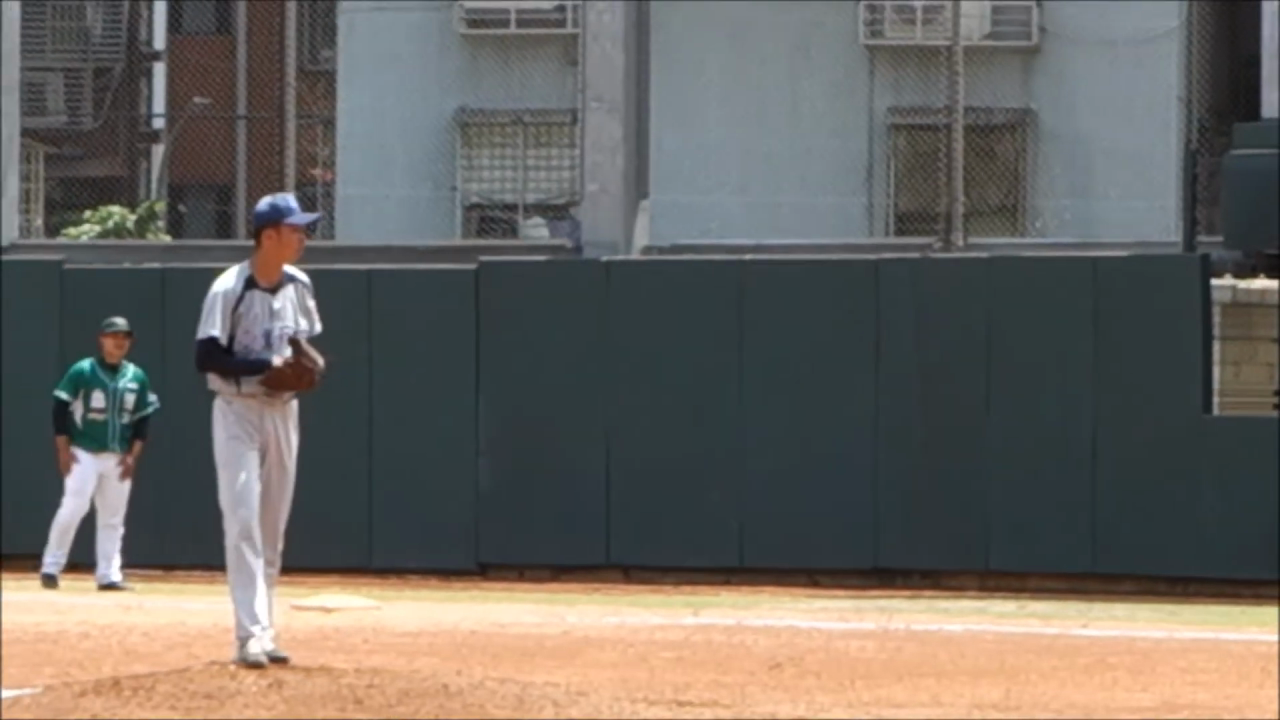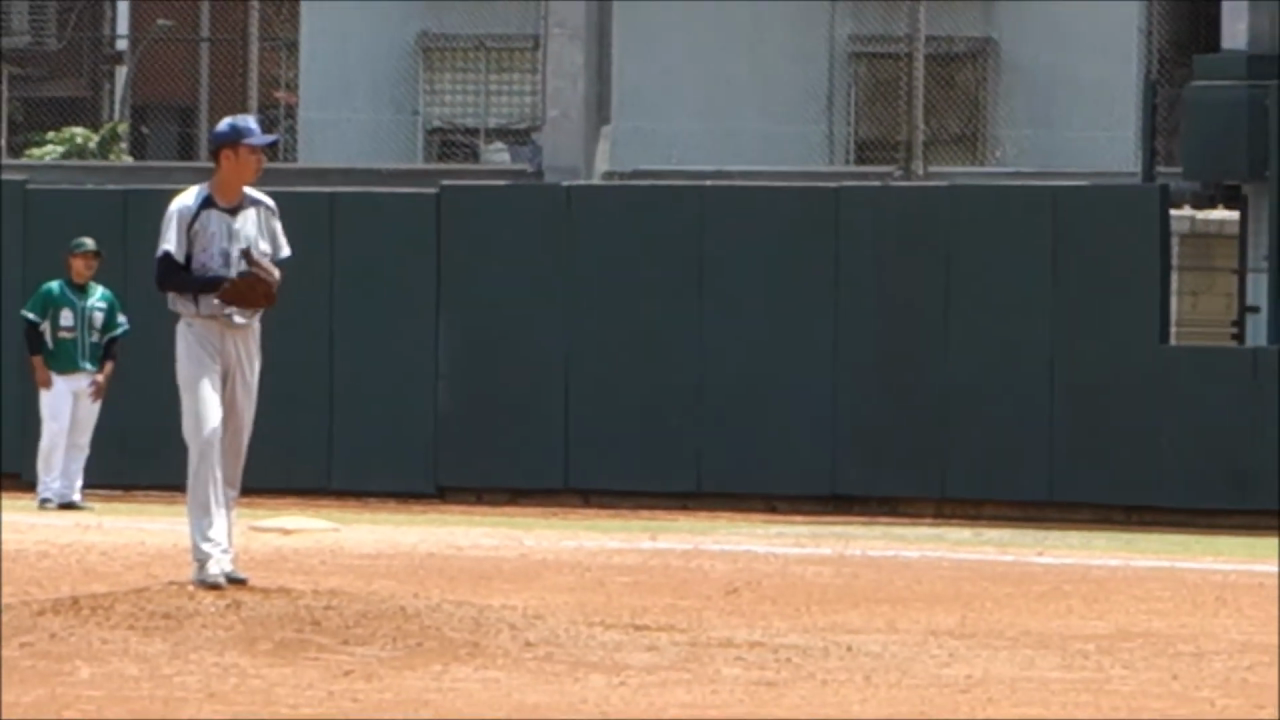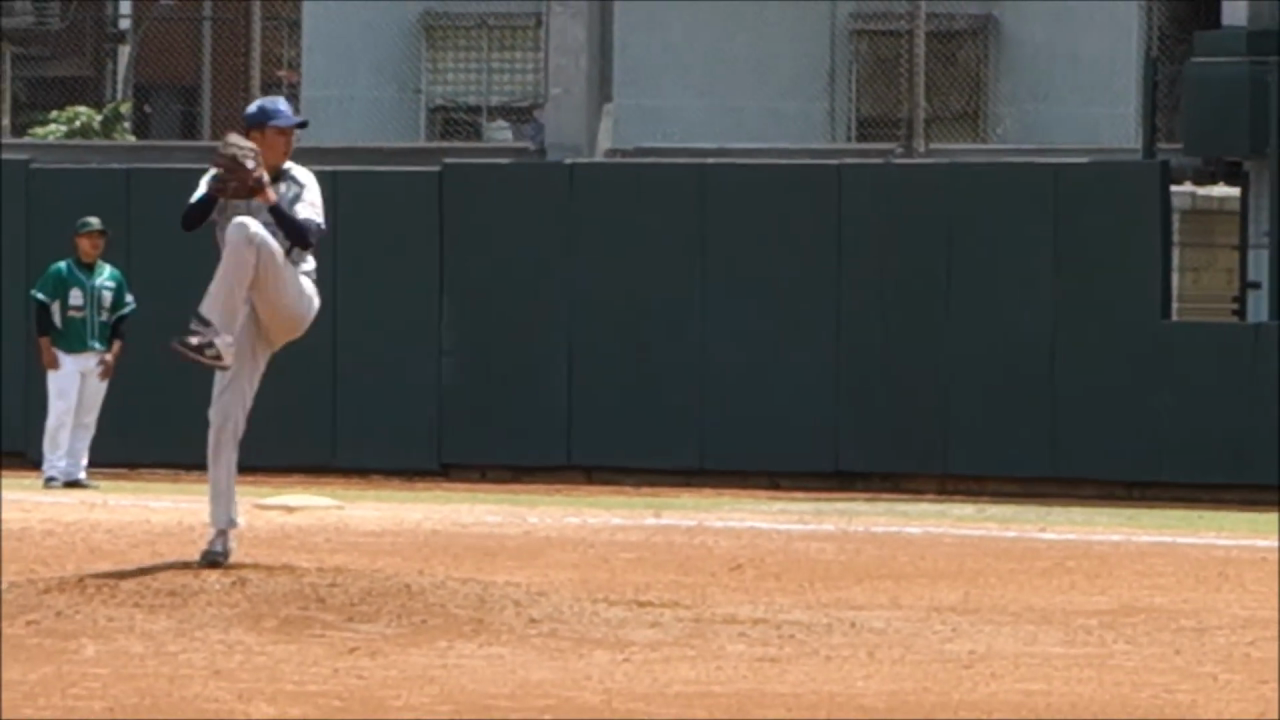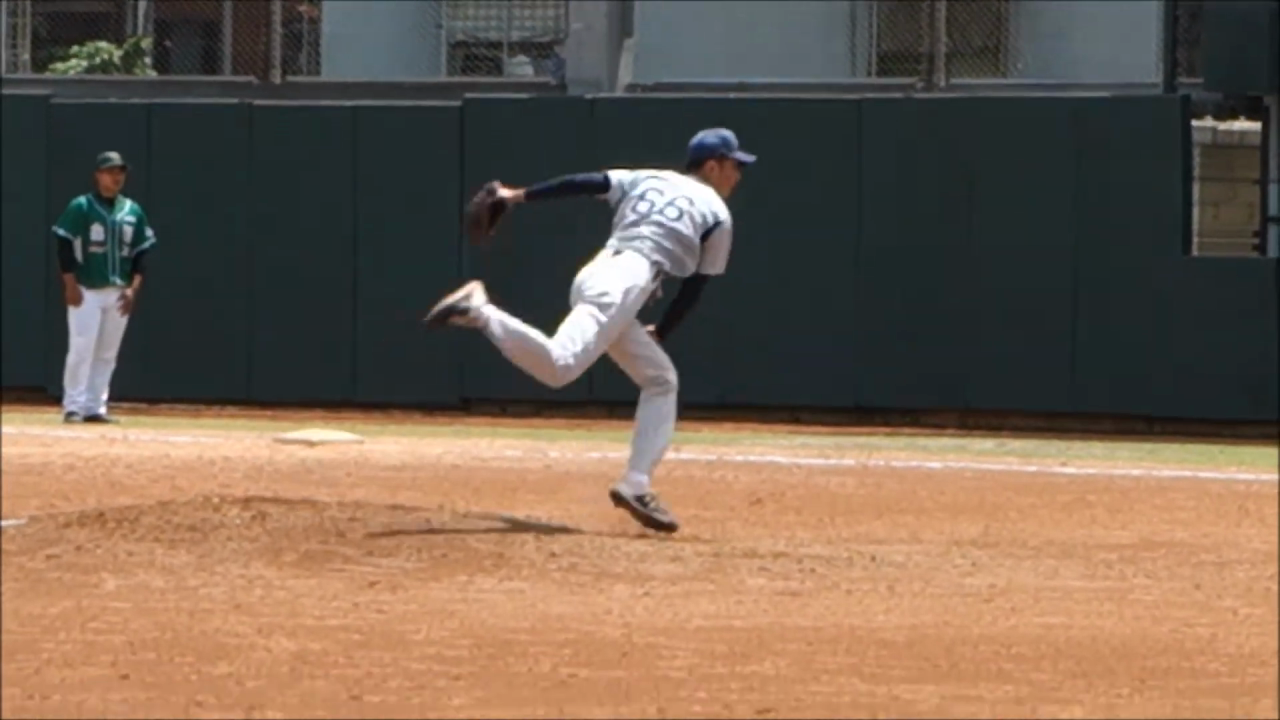
dt=1s
person 1, frame 1
left shoulder: (299, 285)
right shoulder: (228, 289)
right elbow: (206, 358)
right wrist: (265, 366)
left hip: (283, 412)
right hip: (237, 412)
left knee: (272, 529)
right knee: (244, 523)
left ankle: (263, 631)
right ankle: (251, 634)
person 1, frame 2
left shoulder: (264, 209)
right shoulder: (187, 208)
right elbow: (165, 277)
right wrist: (221, 282)
left hip: (246, 336)
right hip: (201, 334)
left knee: (234, 449)
right knee: (205, 442)
left ankle: (221, 553)
right ankle: (208, 556)
person 1, frame 3
left shoulder: (301, 181)
right shoulder: (222, 179)
left elbow: (307, 237)
right elbow: (189, 222)
left wrist: (271, 201)
right wrist: (221, 185)
left hip: (293, 302)
right hip: (247, 309)
left knee: (245, 230)
right knee: (225, 417)
left ankle: (211, 335)
right ankle: (222, 532)
person 1, frame 4
left shoulder: (648, 179)
right shoulder: (717, 214)
left elbow: (591, 181)
right elbow: (695, 288)
left wrist: (521, 195)
right wrist: (660, 332)
left hip: (595, 276)
right hip: (621, 285)
left knee: (662, 382)
right knee: (558, 364)
left ankle: (637, 486)
right ankle: (479, 311)
person 2, frame 1
left shoulder: (137, 377)
right shoulder: (82, 370)
left elbow: (143, 419)
right elbow: (60, 410)
left wrist: (133, 455)
right wrist: (63, 450)
left hip: (118, 458)
right hip: (83, 454)
left knee: (113, 518)
right knee: (72, 509)
left ankle: (109, 575)
right ankle: (51, 566)
person 2, frame 2
left shoulder: (106, 298)
right shoulder: (51, 292)
left elbow: (113, 340)
right elbow: (32, 329)
left wrist: (105, 374)
right wrist: (39, 368)
left hip: (90, 379)
right hip: (56, 376)
left knee: (81, 440)
right knee: (54, 435)
left ankle: (69, 494)
right ankle: (47, 493)
person 2, frame 3
left shoulder: (114, 276)
right shoulder: (59, 271)
left elbow: (121, 319)
right elbow: (42, 310)
left wrist: (113, 353)
right wrist: (46, 349)
left hip: (98, 358)
right hip: (64, 355)
left knee: (87, 419)
right knee: (61, 414)
left ankle: (74, 472)
right ankle: (53, 471)
person 2, frame 4
left shoulder: (134, 211)
right shoulder: (80, 206)
left elbow: (141, 253)
right elbow: (64, 246)
left wrist: (133, 288)
right wrist: (70, 285)
left hip: (118, 293)
right hip: (86, 290)
left knee: (107, 354)
right knee: (81, 349)
left ankle: (95, 406)
right ankle: (73, 406)
